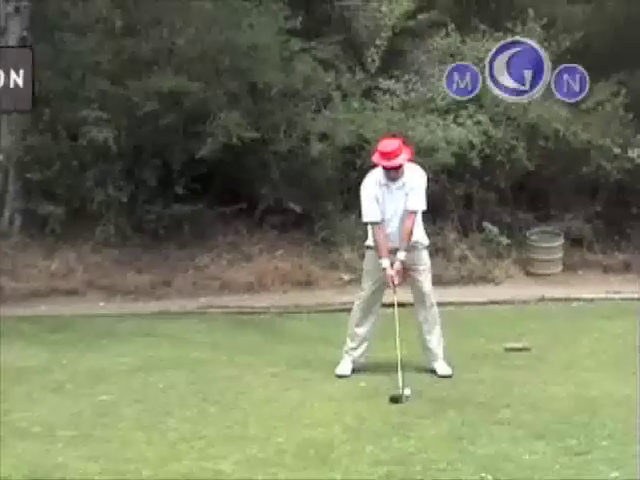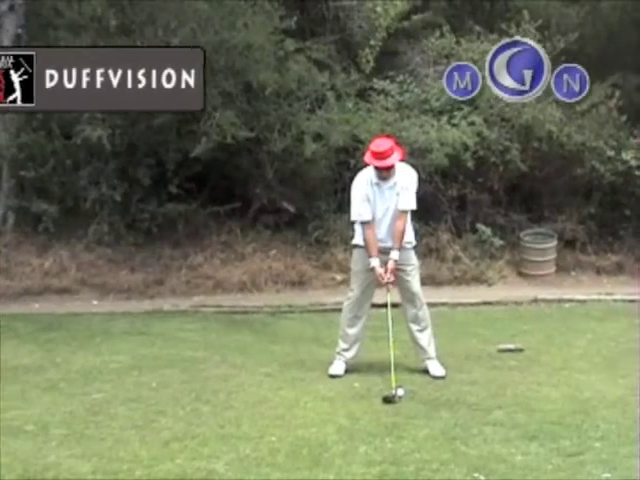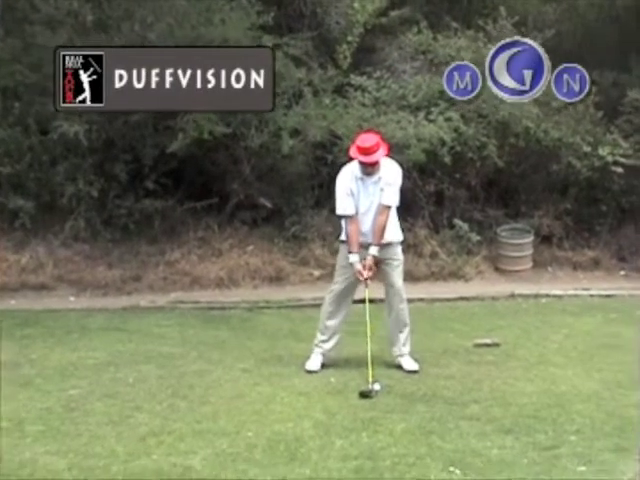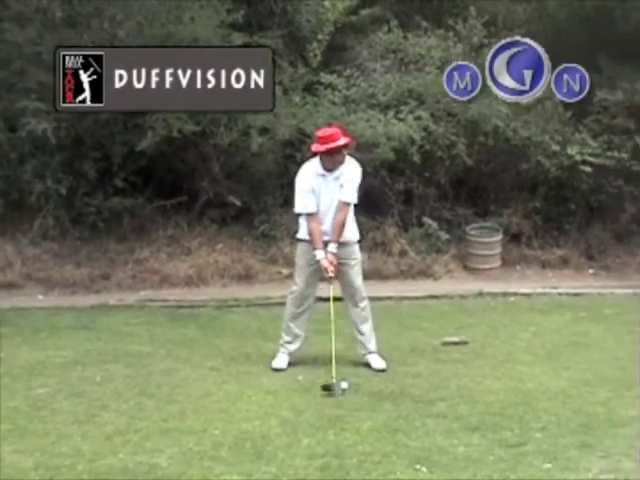
dt=0.7s
person 1, frame 1
left shoulder: (417, 175)
right shoulder: (370, 183)
left elbow: (410, 218)
right elbow: (376, 226)
left wrist: (401, 257)
right wrist: (385, 263)
left hip: (413, 247)
right hip: (379, 248)
left knee: (426, 299)
right knee: (366, 300)
left ankle: (437, 358)
right ankle: (350, 356)
person 1, frame 2
left shoulder: (408, 175)
right shoulder: (361, 182)
left elbow: (401, 218)
right elbow: (366, 226)
left wrist: (394, 257)
right wrist: (375, 262)
left hip: (401, 247)
right hip: (367, 247)
left knee: (415, 300)
right knee: (355, 301)
left ankle: (429, 357)
right ankle: (342, 357)
person 1, frame 3
left shoulder: (393, 170)
right shoulder: (346, 176)
left elbow: (383, 213)
right elbow: (350, 220)
left wrist: (374, 252)
right wrist: (355, 257)
left hip: (388, 243)
right hip: (354, 242)
left knee: (397, 296)
right knee: (338, 295)
left ankle: (402, 352)
right ankle: (320, 350)
person 1, frame 4
left shoulder: (352, 168)
right shoulder: (306, 174)
left elbow: (342, 210)
right elbow: (312, 218)
left wrist: (333, 249)
right wrist: (320, 255)
left hip: (345, 241)
right hip: (311, 241)
left knee: (357, 293)
right knee: (300, 294)
left ankle: (370, 351)
right ankle: (286, 350)
